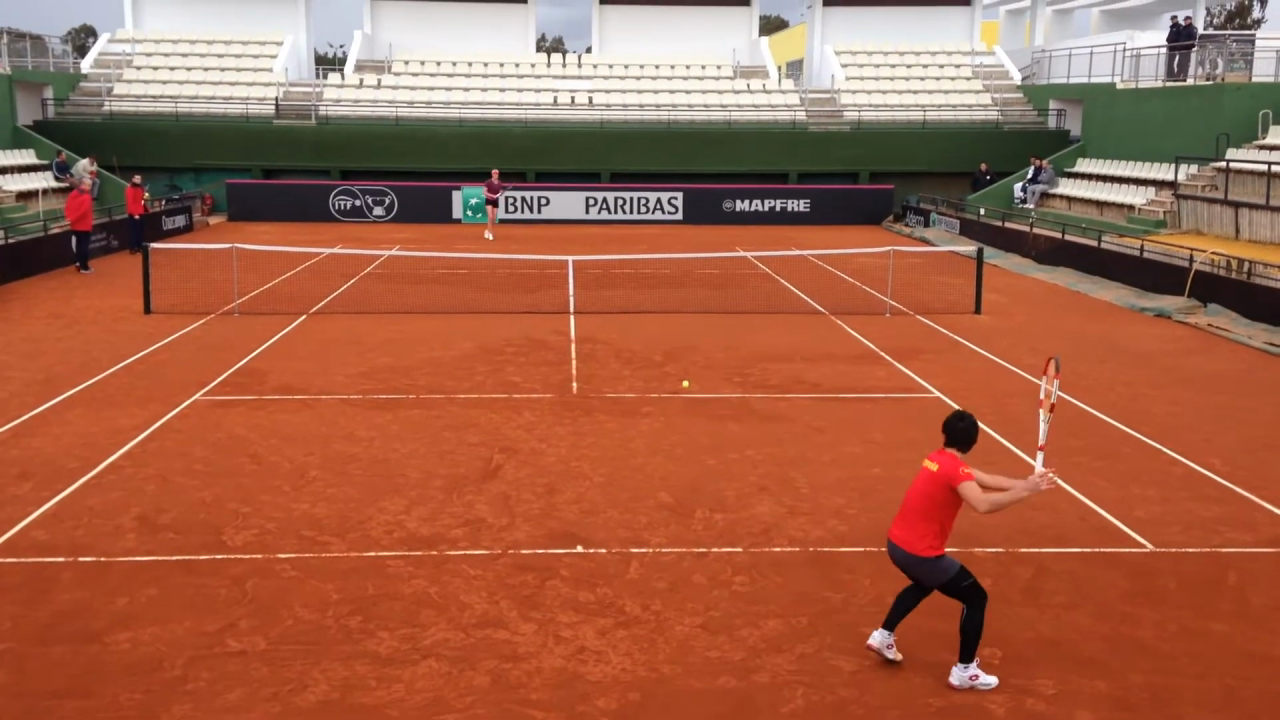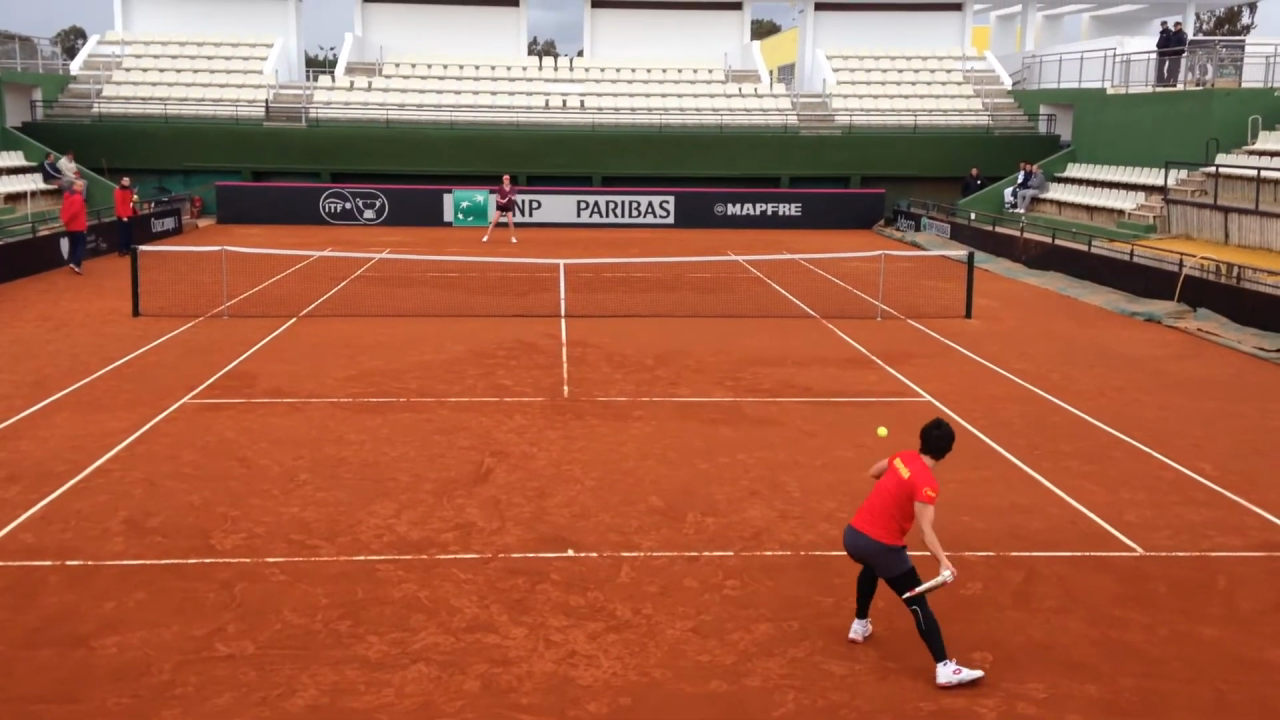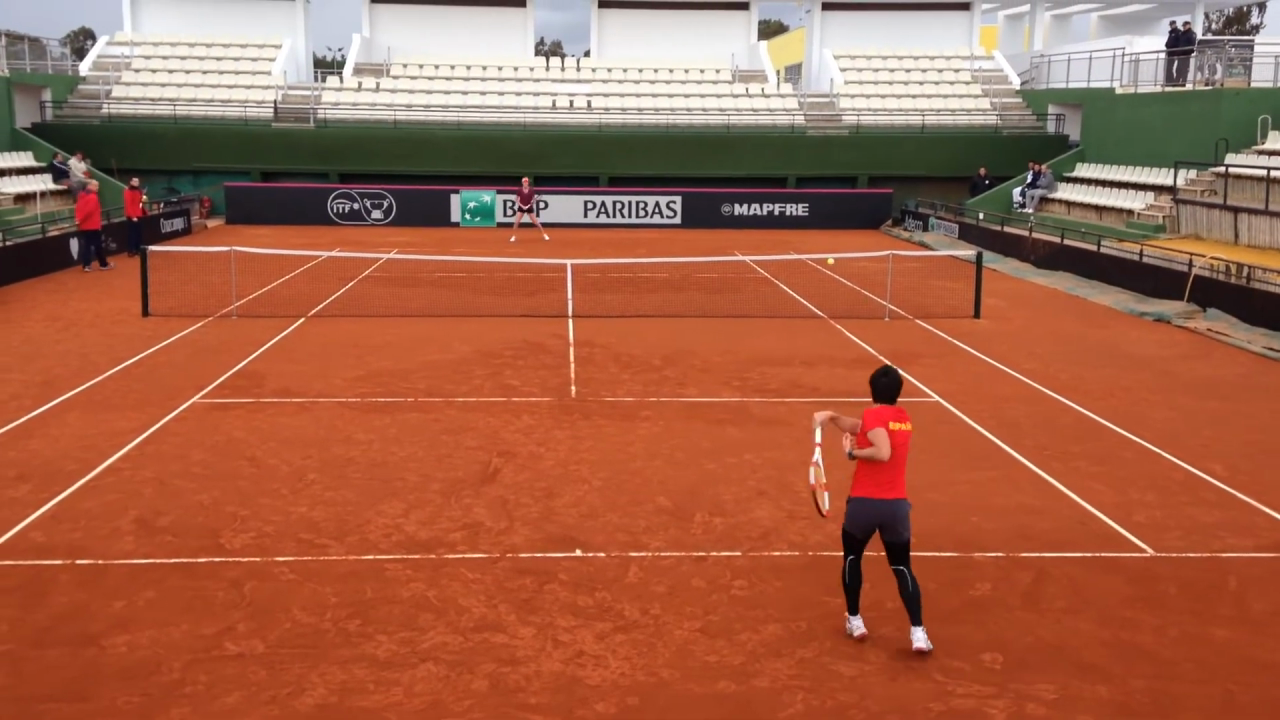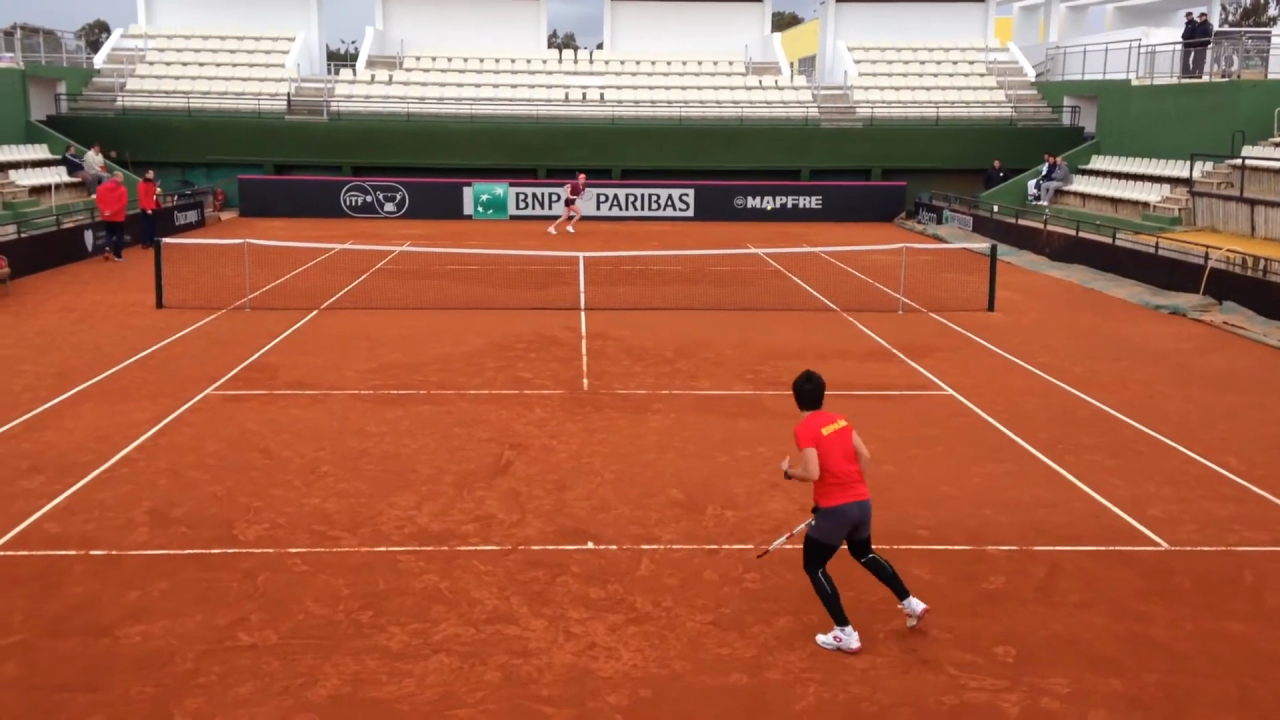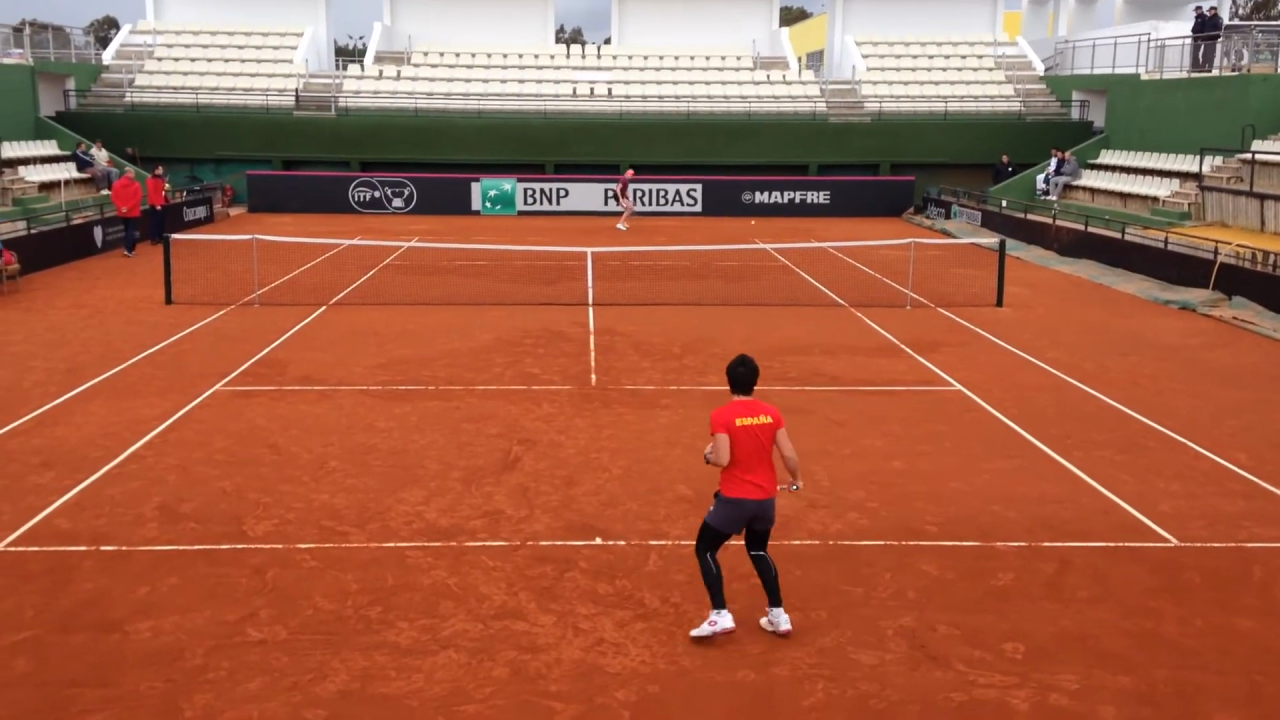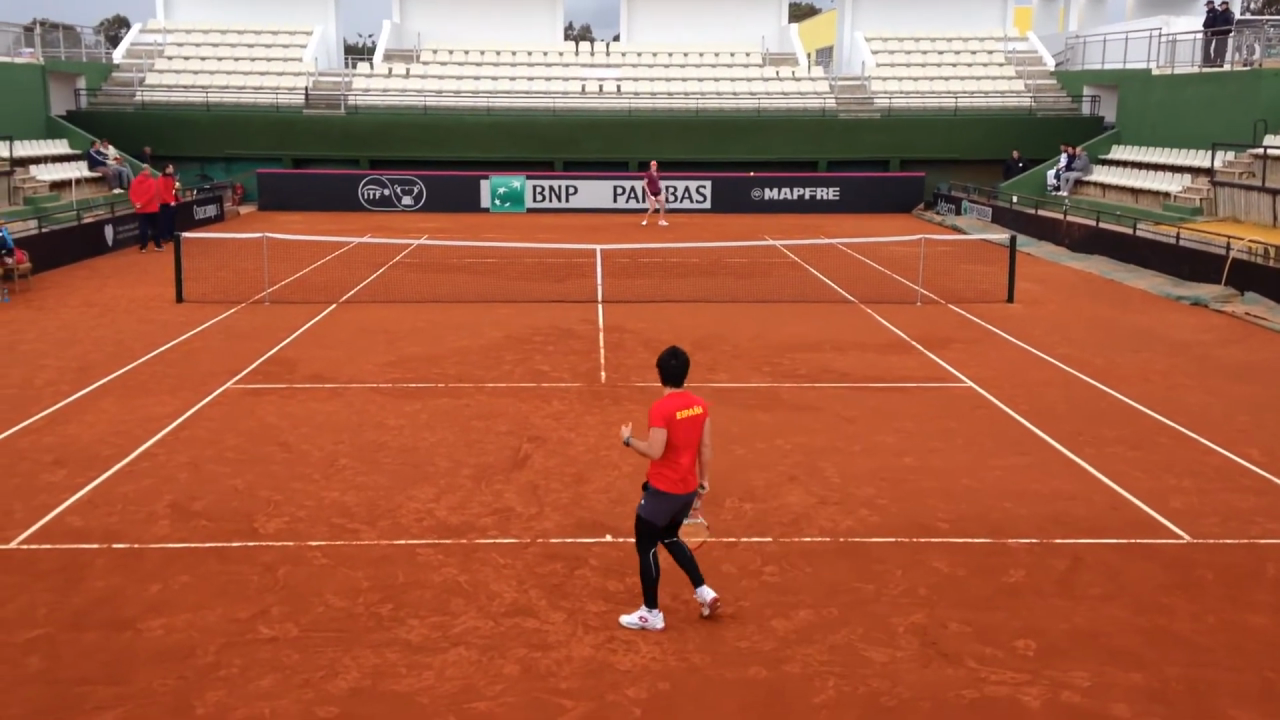
dt=0.4s
person 1, frame 1
left shoulder: (936, 458)
right shoulder: (955, 468)
left elbow: (981, 480)
right elbow: (982, 505)
left wrist: (1028, 482)
right wrist: (1025, 491)
left hip: (896, 544)
right hip: (922, 555)
left knee: (922, 585)
right knee: (976, 599)
left ankle: (883, 636)
right ankle: (964, 671)
person 1, frame 2
left shoulder: (902, 457)
right shoulder: (926, 484)
left elbow: (873, 472)
right elbow: (926, 529)
right wrist: (942, 560)
left hip: (852, 535)
right hip: (881, 544)
left knee: (872, 567)
right knee: (918, 603)
left ankle: (860, 625)
right ankle: (945, 668)
person 1, frame 3
left shoulder: (874, 415)
right shoulder: (903, 417)
left elbow: (883, 453)
left wrist: (852, 452)
right wrist: (833, 417)
left hip: (863, 502)
right hip: (896, 504)
left knee: (852, 555)
right knee: (902, 568)
left ankle: (855, 620)
right ankle: (918, 632)
person 1, frame 4
left shoulder: (804, 429)
right shoulder: (839, 420)
left elbow: (813, 474)
right elbow: (865, 456)
left wrist: (788, 471)
left hip: (834, 509)
right hip: (862, 502)
left knee: (814, 567)
right knee: (865, 555)
left ankle: (845, 634)
right ankle: (911, 603)
person 1, frame 5
left shoulder: (722, 416)
right shoulder: (772, 413)
left elbow: (723, 460)
right elbow: (789, 456)
left wrist: (707, 455)
right wrist: (796, 479)
left hip: (734, 499)
right hip: (766, 499)
left knee: (704, 550)
right knee: (758, 552)
left ankle: (720, 615)
right ankle: (778, 616)
person 1, frame 6
left shoulder: (661, 408)
right shoulder: (700, 405)
left elbow: (655, 452)
right elbow: (705, 446)
left wrist: (628, 439)
right wrist: (703, 479)
left hip: (662, 490)
right hip: (687, 490)
left knee: (646, 547)
right knee: (669, 538)
left ankle: (651, 613)
right ankle: (704, 591)
